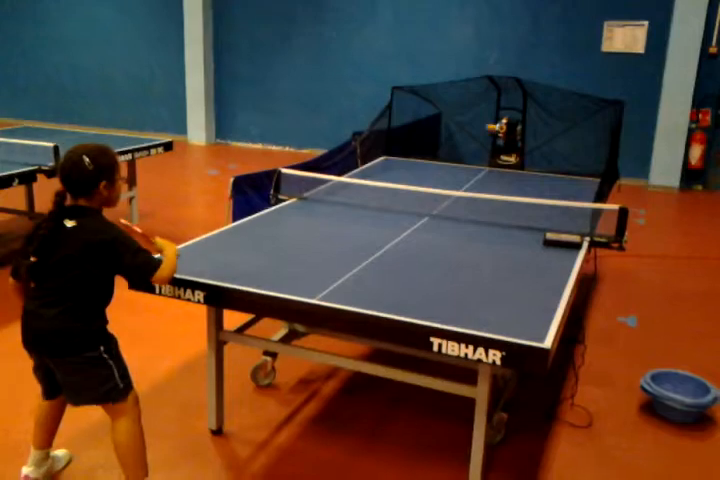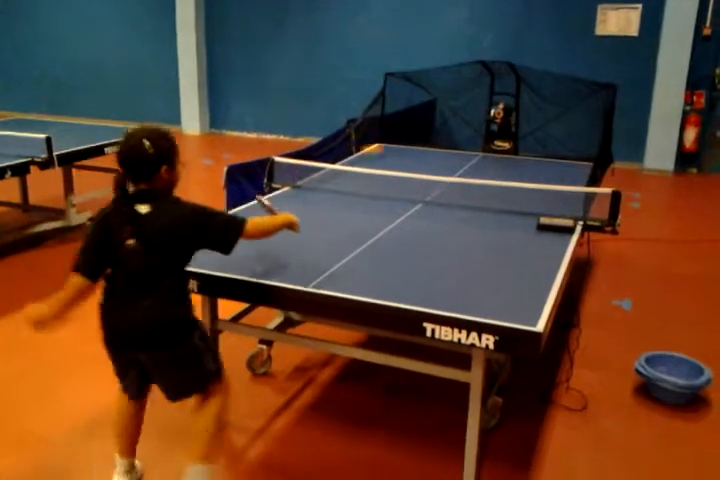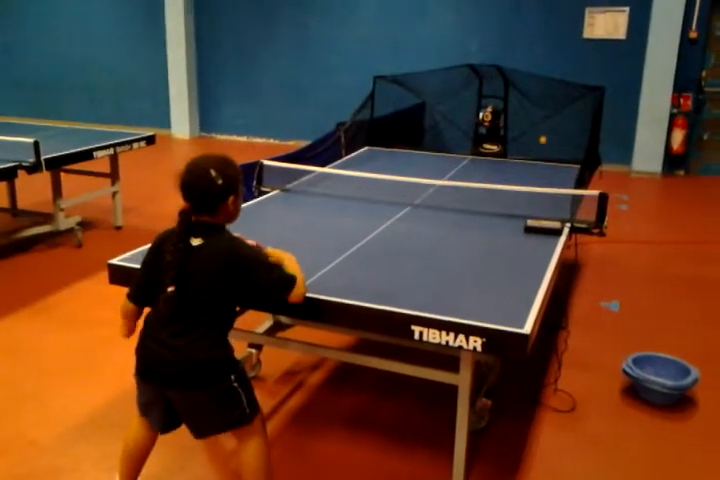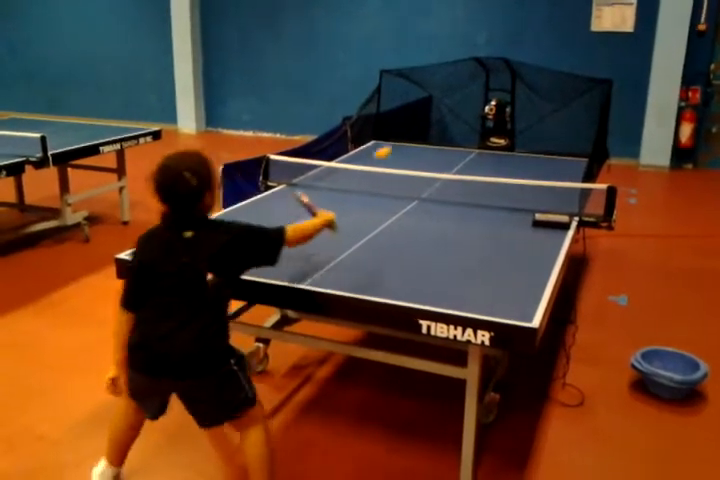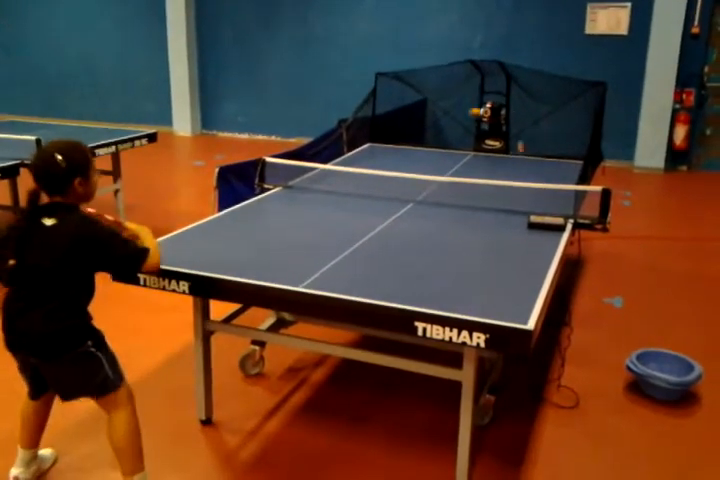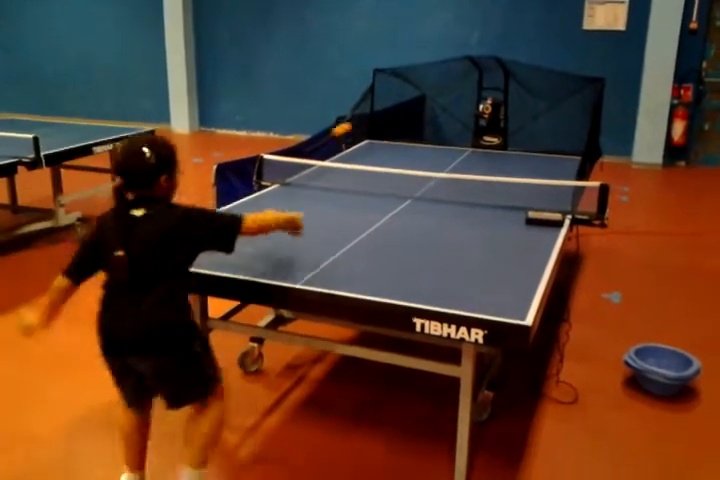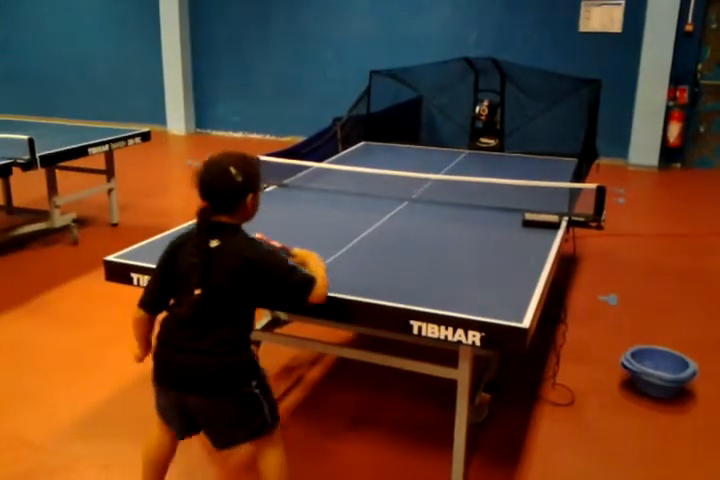
dt=0.7s
person 1, frame 1
left shoulder: (45, 225)
right shoulder: (107, 236)
left elbow: (18, 280)
right elbow: (161, 275)
right wrist: (170, 250)
left hip: (35, 331)
right hip: (79, 337)
left knee: (57, 390)
right knee: (124, 407)
person 1, frame 2
left shoulder: (108, 218)
right shoulder: (185, 215)
left elbow: (84, 280)
right elbow: (251, 229)
left wrist: (52, 311)
right wrist: (281, 220)
left hip: (118, 328)
right hip: (170, 328)
left knee: (133, 394)
right knee: (214, 391)
person 1, frame 3
left shoulder: (165, 243)
right shoulder: (237, 254)
left elbow: (132, 305)
right elbow: (295, 294)
left wrist: (128, 327)
right wrist: (287, 260)
left hip: (152, 360)
right hip: (204, 368)
left knee: (147, 422)
right knee: (250, 432)
person 1, frame 4
left shoulder: (149, 244)
right shoulder: (227, 238)
left elbow: (128, 310)
right elbow: (289, 236)
left wrist: (120, 365)
right wrist: (323, 220)
left hip: (148, 355)
right hip: (203, 358)
left knee: (134, 404)
right knee: (251, 423)
person 1, frame 5
right shoulder: (88, 230)
right elbow: (150, 262)
right wrist: (145, 235)
right hip: (65, 336)
left knee: (41, 389)
right knee: (119, 401)
person 1, frame 6
left shoulder: (107, 224)
right shoulder: (183, 219)
left elbow: (69, 280)
right elbow: (248, 225)
left wrist: (43, 314)
right wrist: (287, 219)
left hip: (116, 335)
right hip: (167, 334)
left knee: (136, 405)
right knee: (210, 400)
person 1, frame 7
left shoulder: (179, 247)
right shoulder: (254, 256)
left elbow: (145, 312)
right elbow: (316, 293)
left wrist: (144, 347)
right wrist: (312, 261)
left hip: (171, 366)
right hip: (225, 374)
left knee: (167, 428)
right knee: (267, 441)
